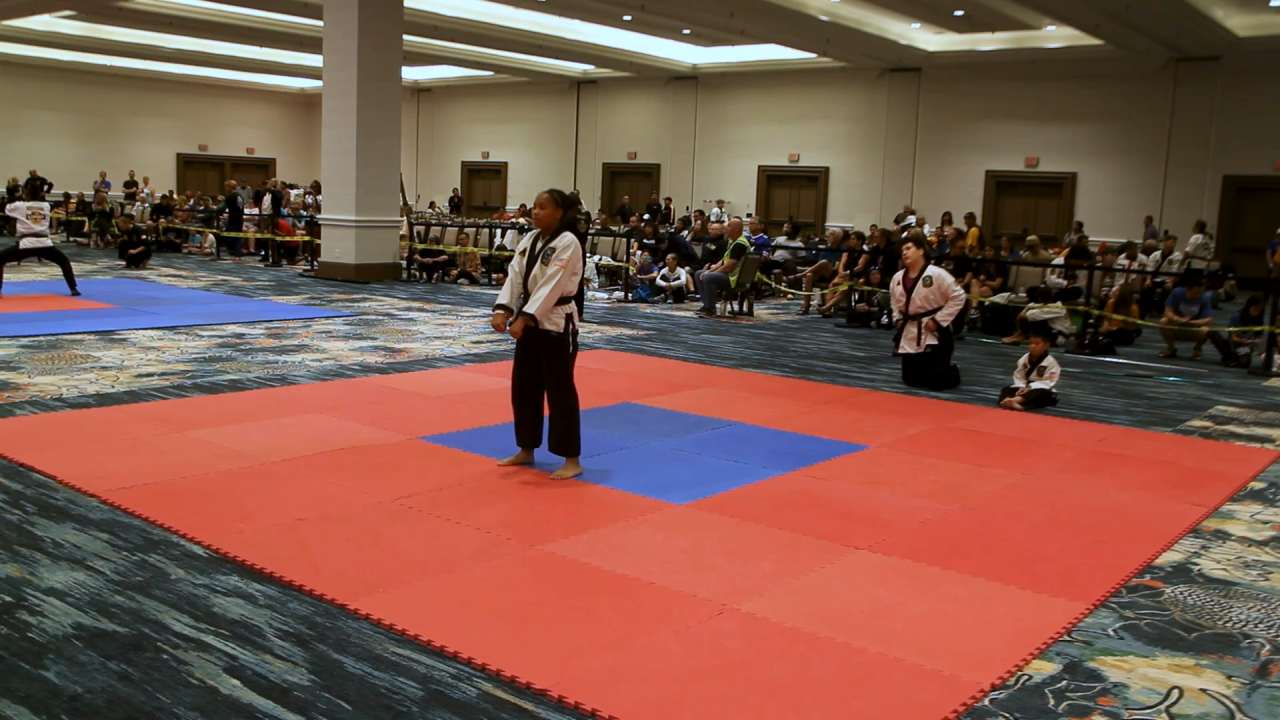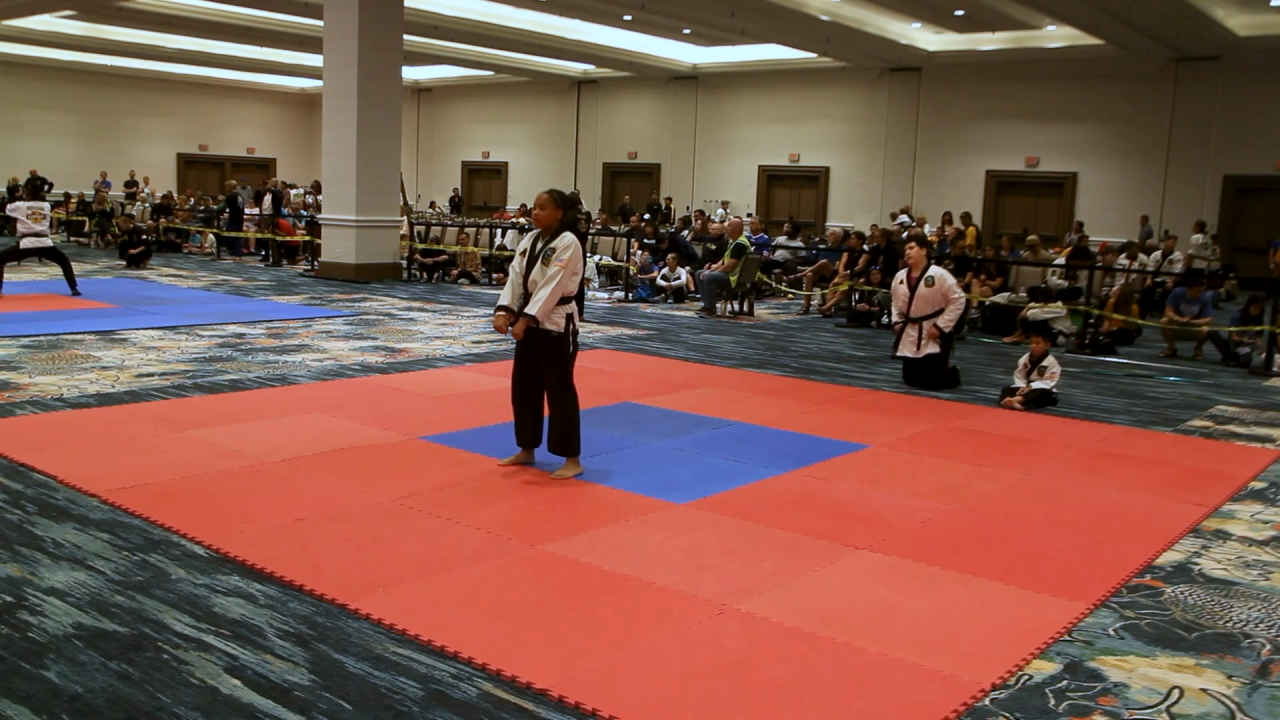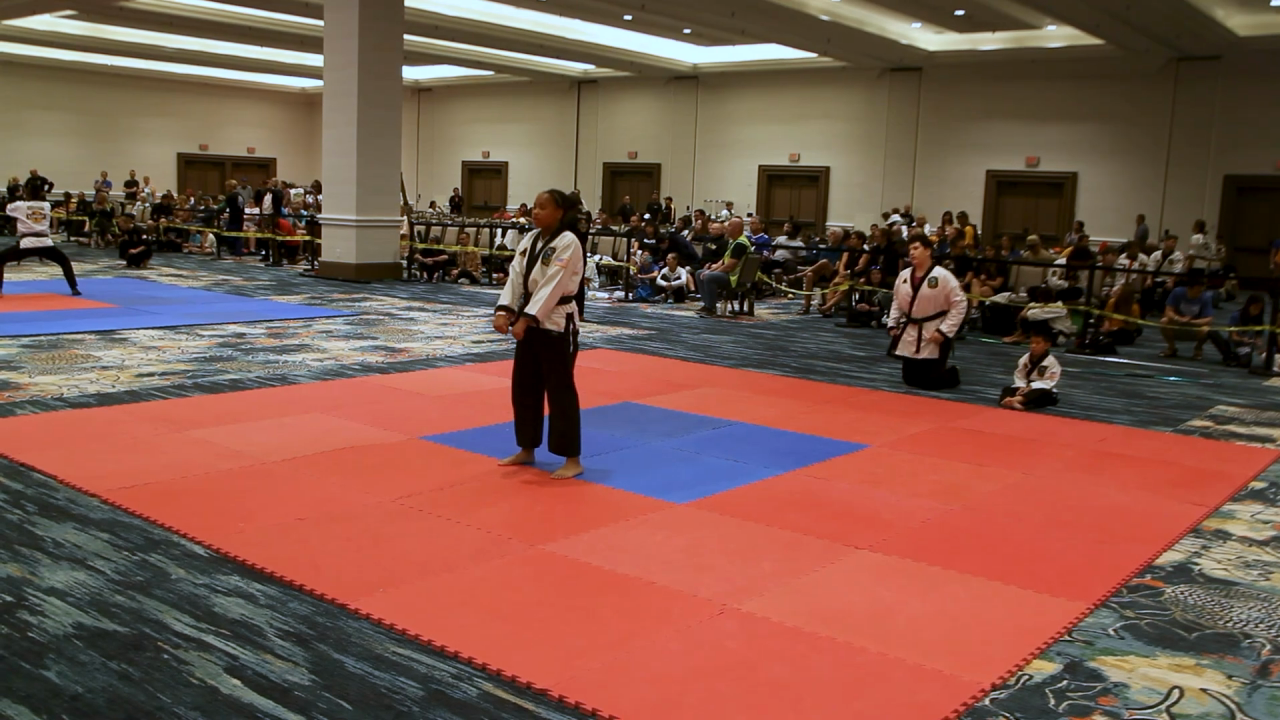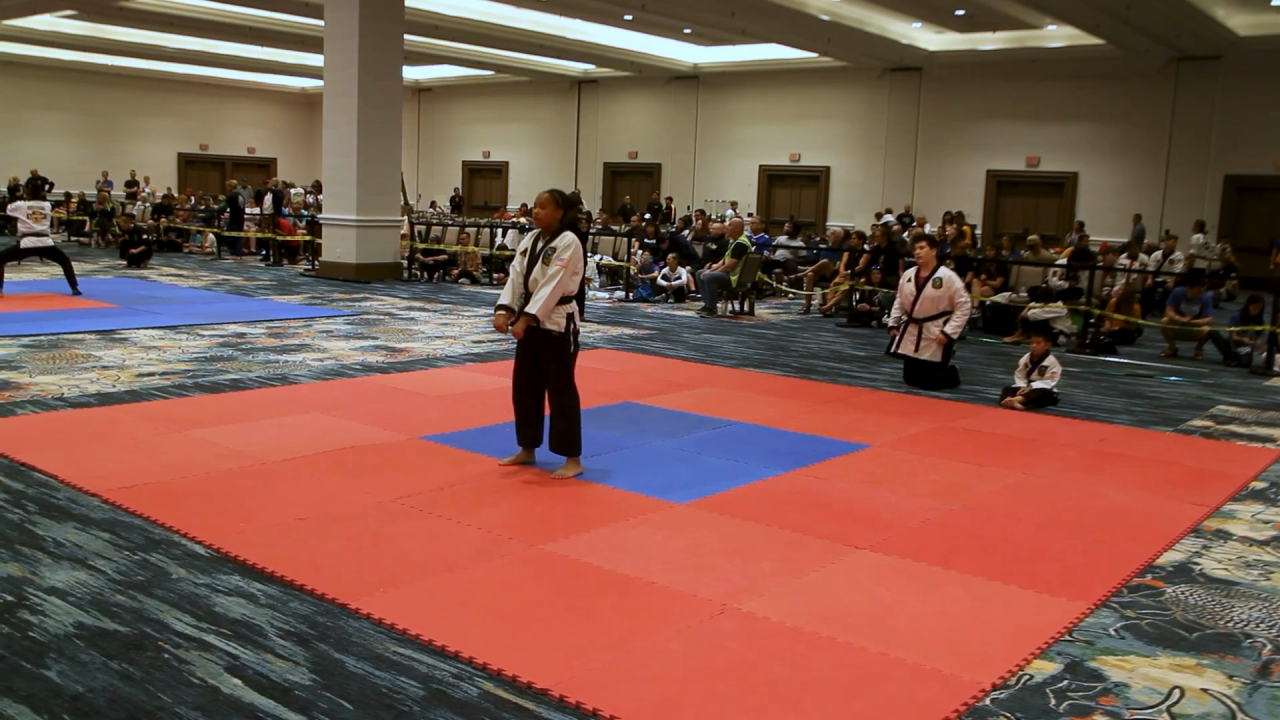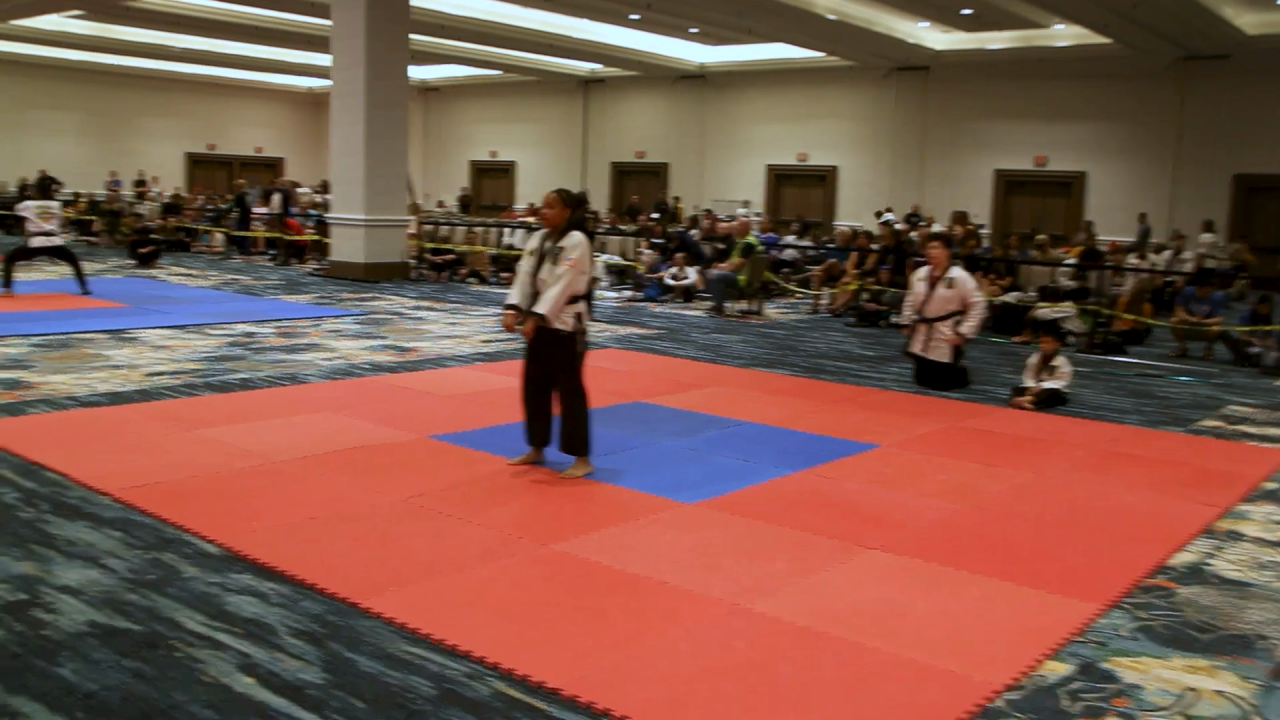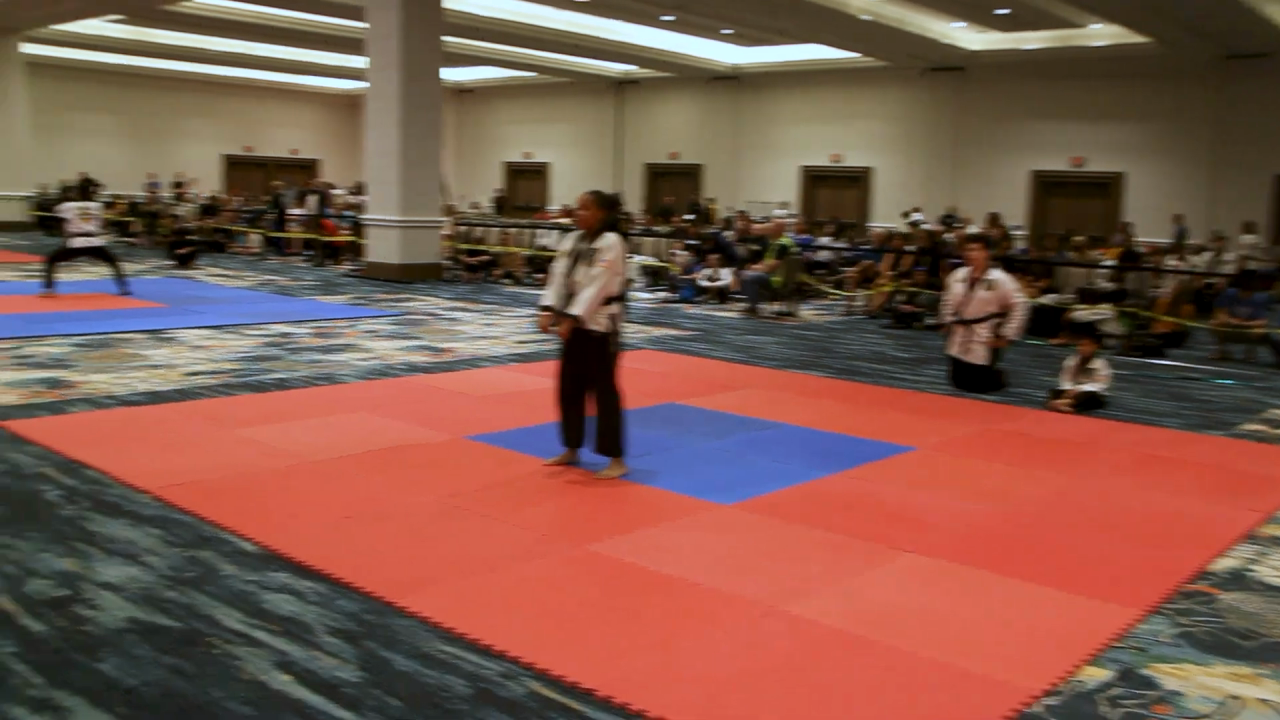
dt=0.1s
person 1, frame 1
left shoulder: (568, 243)
right shoulder: (530, 240)
left elbow: (551, 285)
right elbow: (515, 276)
left wrist: (523, 317)
right wrist: (503, 309)
left hip: (556, 323)
right hip: (530, 321)
left knee: (560, 390)
right knee: (523, 388)
left ankle: (572, 460)
right ankle: (526, 450)
person 1, frame 2
left shoulder: (568, 243)
right shoulder: (530, 240)
left elbow: (552, 286)
right elbow: (516, 277)
left wrist: (524, 319)
right wrist: (504, 311)
left hip: (557, 323)
right hip: (529, 321)
left knee: (560, 390)
right knee: (523, 388)
left ankle: (572, 460)
right ankle: (527, 450)
person 1, frame 3
left shoulder: (568, 243)
right shoulder: (530, 240)
left elbow: (552, 286)
right elbow: (516, 277)
left wrist: (525, 319)
right wrist: (504, 310)
left hip: (557, 323)
right hip: (529, 320)
left knee: (560, 390)
right knee: (524, 388)
left ankle: (572, 459)
right ankle: (527, 450)
person 1, frame 4
left shoulder: (568, 242)
right shoulder: (530, 239)
left elbow: (552, 285)
right elbow: (516, 276)
left wrist: (525, 318)
right wrist: (504, 310)
left hip: (558, 323)
right hip: (530, 320)
left knee: (561, 390)
right knee: (524, 387)
left ankle: (573, 459)
right ankle: (528, 450)
person 1, frame 5
left shoulder: (576, 242)
right shoulder: (538, 239)
left elbow: (560, 285)
right elbow: (524, 276)
left wrist: (535, 317)
right wrist: (514, 309)
left hip: (566, 322)
right hip: (539, 319)
left knee: (570, 388)
right knee: (534, 387)
left ankle: (582, 459)
right ankle: (537, 448)
person 1, frame 6
left shoulder: (611, 243)
right shoulder: (572, 240)
left elbow: (596, 286)
right elbow: (558, 278)
left wrist: (570, 319)
right wrist: (548, 311)
left hip: (600, 323)
right hip: (573, 320)
left knee: (604, 389)
right knee: (569, 387)
left ankle: (616, 459)
right ankle: (571, 449)
